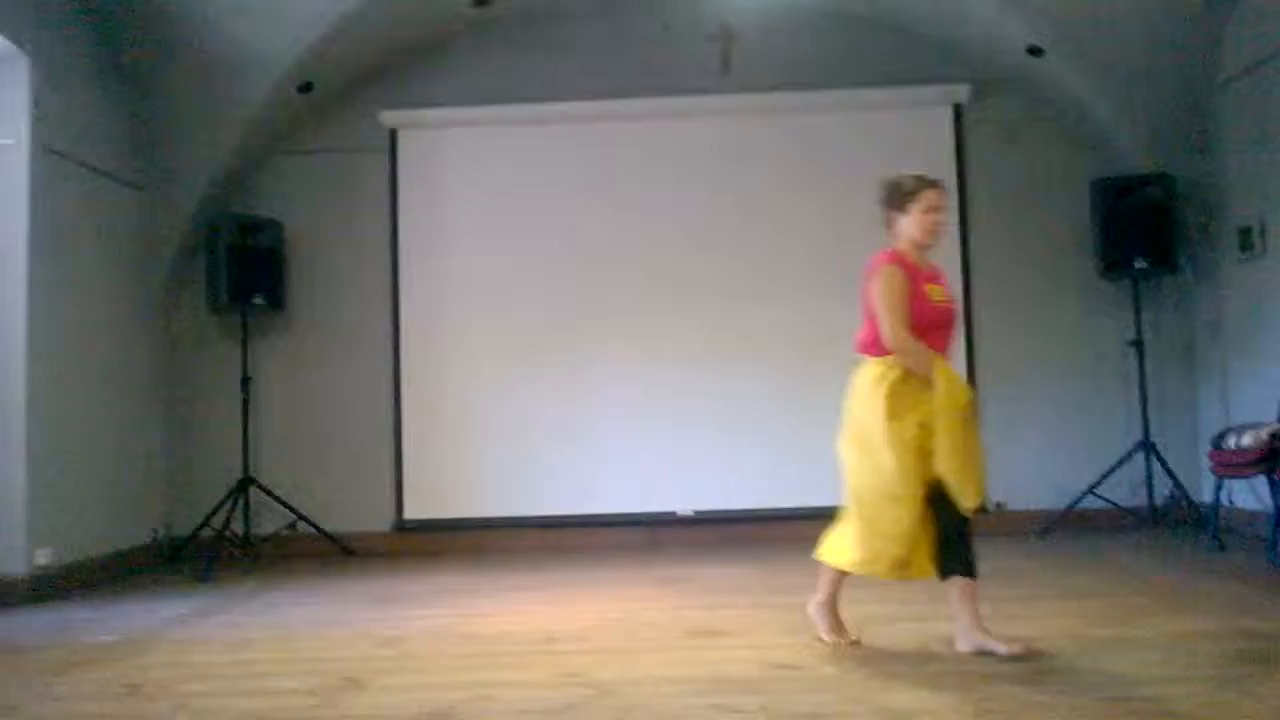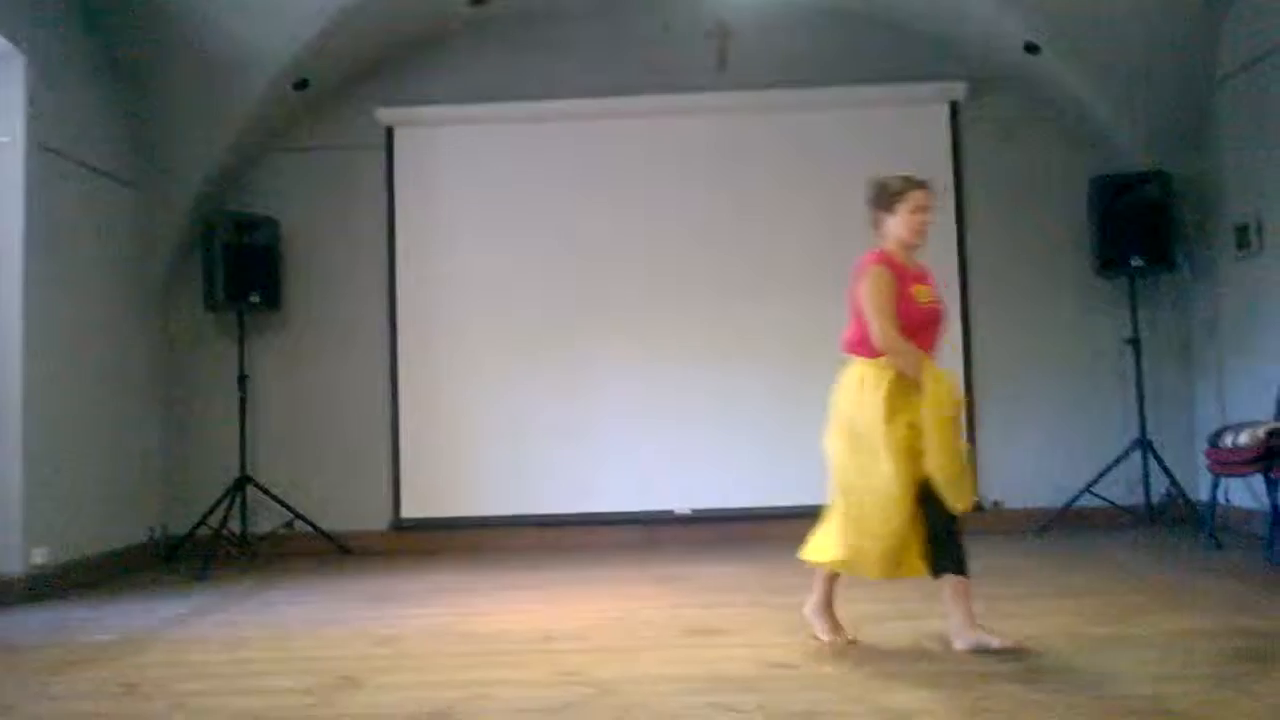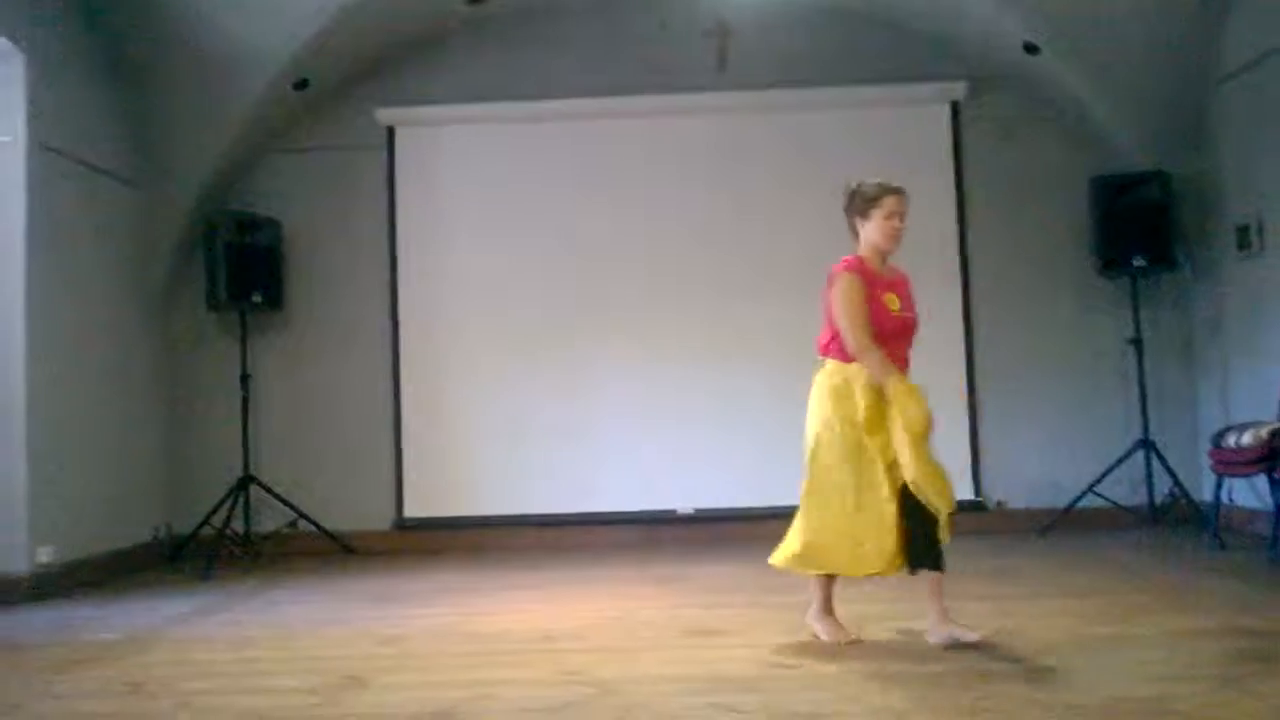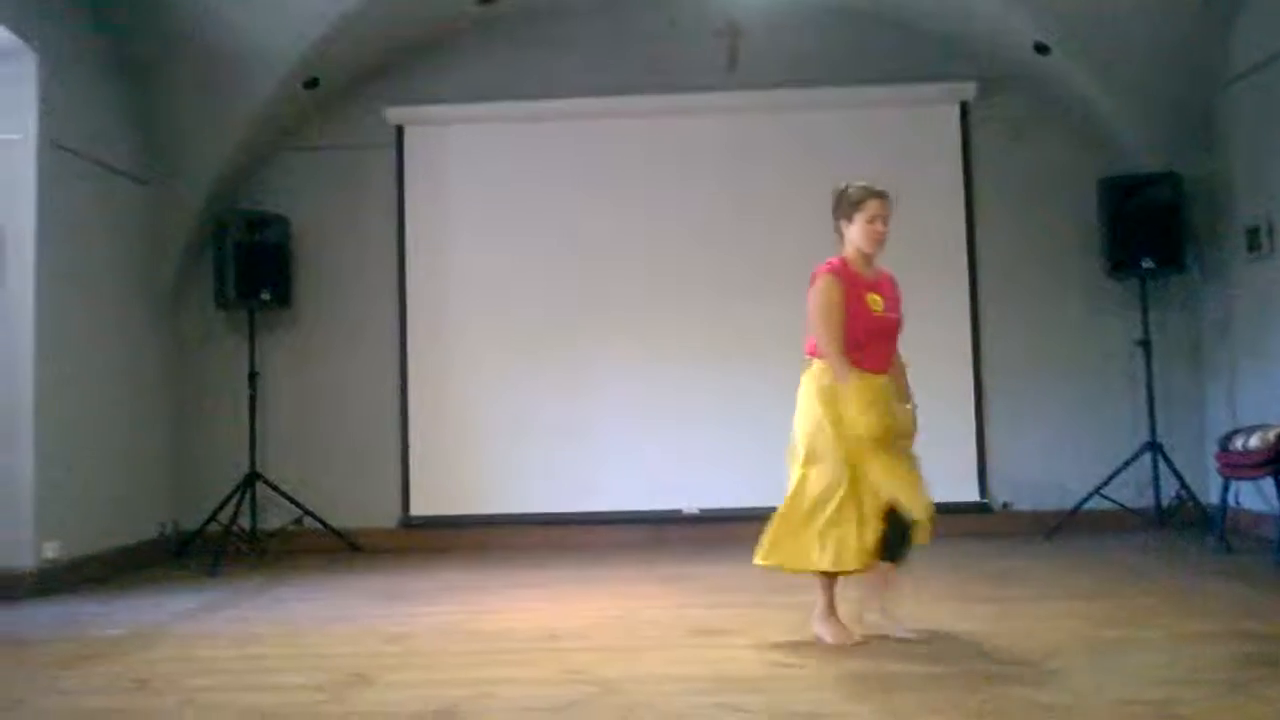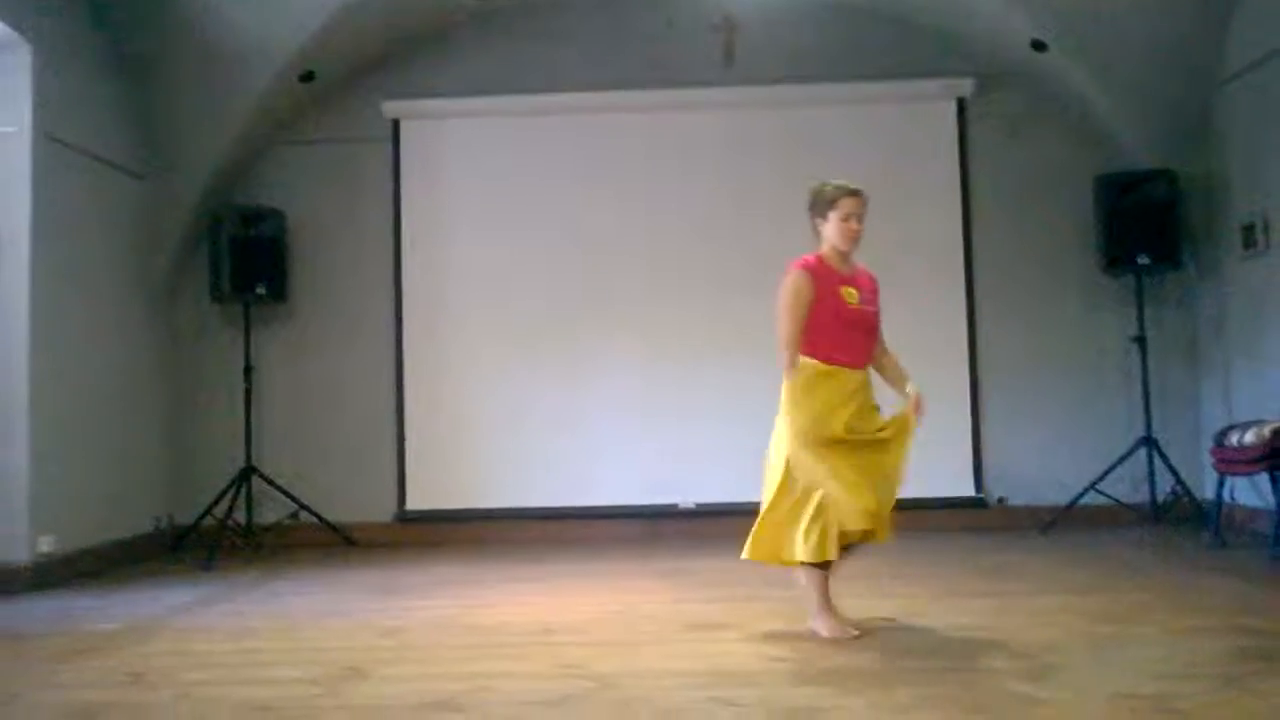
dt=0.1s
person 1, frame 1
left shoulder: (933, 273)
right shoulder: (888, 269)
right elbow: (896, 339)
right wrist: (945, 381)
left hip: (926, 399)
right hip: (889, 396)
left knee: (951, 509)
right knee: (881, 506)
left ankle: (971, 630)
right ankle: (824, 602)
person 1, frame 2
left shoulder: (921, 273)
right shoulder: (876, 269)
right elbow: (886, 340)
left hip: (914, 398)
right hip: (875, 395)
left knee: (940, 508)
right knee: (869, 505)
left ankle: (963, 627)
right ankle: (819, 603)
person 1, frame 3
left shoulder: (899, 280)
right shoulder: (849, 276)
right elbow: (861, 347)
left wrist: (909, 401)
right wrist: (905, 397)
left hip: (891, 402)
right hip: (849, 398)
left knee: (920, 504)
right knee: (845, 505)
left ankle: (938, 619)
right ankle: (820, 609)
person 1, frame 4
left shoulder: (888, 283)
right shoulder: (830, 279)
right elbow: (829, 350)
left wrist: (906, 403)
right wrist: (862, 406)
left hip: (877, 402)
right hip: (833, 400)
left knee: (898, 501)
right knee: (837, 503)
left ankle: (874, 606)
right ankle: (824, 614)
person 1, frame 5
left shoulder: (867, 281)
right shoulder: (805, 273)
left elbow: (876, 347)
right elbow: (789, 340)
left wrist: (905, 388)
right wrist: (794, 401)
left hip: (857, 396)
right hip: (812, 393)
left knee: (856, 496)
right knee: (818, 495)
left ankle: (812, 578)
right ankle: (819, 609)
